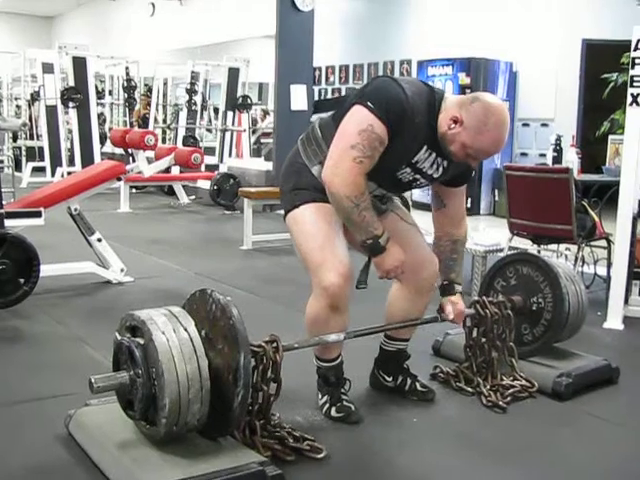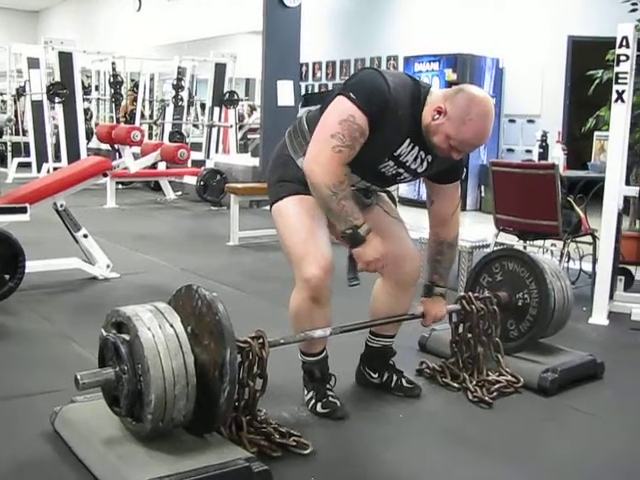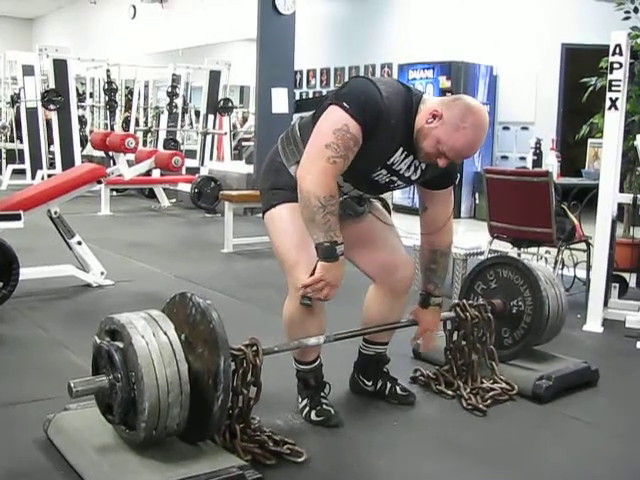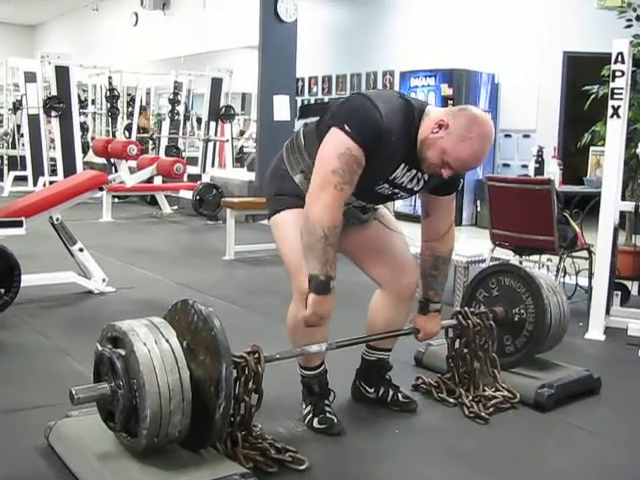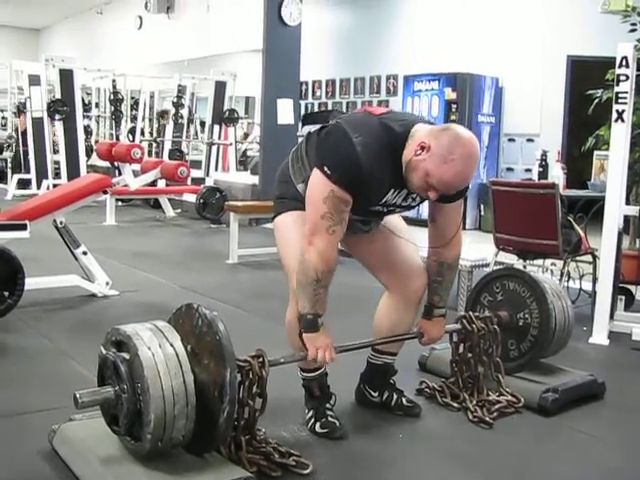
dt=0.5s
person 1, frame 1
left shoulder: (459, 158)
right shoulder: (394, 100)
left elbow: (451, 223)
right elbow: (338, 177)
left wrist: (451, 288)
right wrist: (380, 245)
left hip: (370, 193)
right hip: (315, 180)
left knee: (424, 270)
right knee: (334, 281)
left ankle: (389, 369)
right ankle: (330, 383)
person 1, frame 2
left shoulder: (448, 156)
right shoulder: (378, 92)
left elbow: (445, 222)
right elbow: (320, 166)
left wrist: (435, 292)
right wrist: (359, 236)
left hip: (357, 188)
right hip: (301, 174)
left knee: (406, 265)
right knee: (316, 273)
left ankle: (375, 364)
right ankle: (316, 378)
person 1, frame 3
left shoulder: (441, 162)
right shoulder: (370, 101)
left elbow: (437, 230)
right elbow: (314, 176)
left wrist: (431, 302)
right wrist: (331, 256)
left hip: (350, 195)
right hip: (293, 181)
left knee: (399, 273)
right knee: (309, 283)
left ankle: (369, 372)
right ankle: (310, 386)
person 1, frame 4
left shoulder: (447, 164)
right shoulder: (372, 117)
left elbow: (438, 236)
right elbow: (323, 202)
left wrist: (431, 308)
right wrist: (321, 286)
left hip: (357, 202)
right hip: (298, 187)
left knee: (404, 278)
right knee: (311, 293)
left ankle: (370, 379)
right ankle: (314, 393)
person 1, frame 5
left shoulder: (449, 166)
right shoulder: (355, 149)
left elbow: (445, 243)
right elbow: (320, 245)
left wrist: (436, 312)
right wrist: (314, 326)
left hip: (368, 206)
right hip: (303, 193)
left knee: (413, 281)
right knee: (306, 287)
left ankle: (375, 382)
right ankle: (316, 395)
